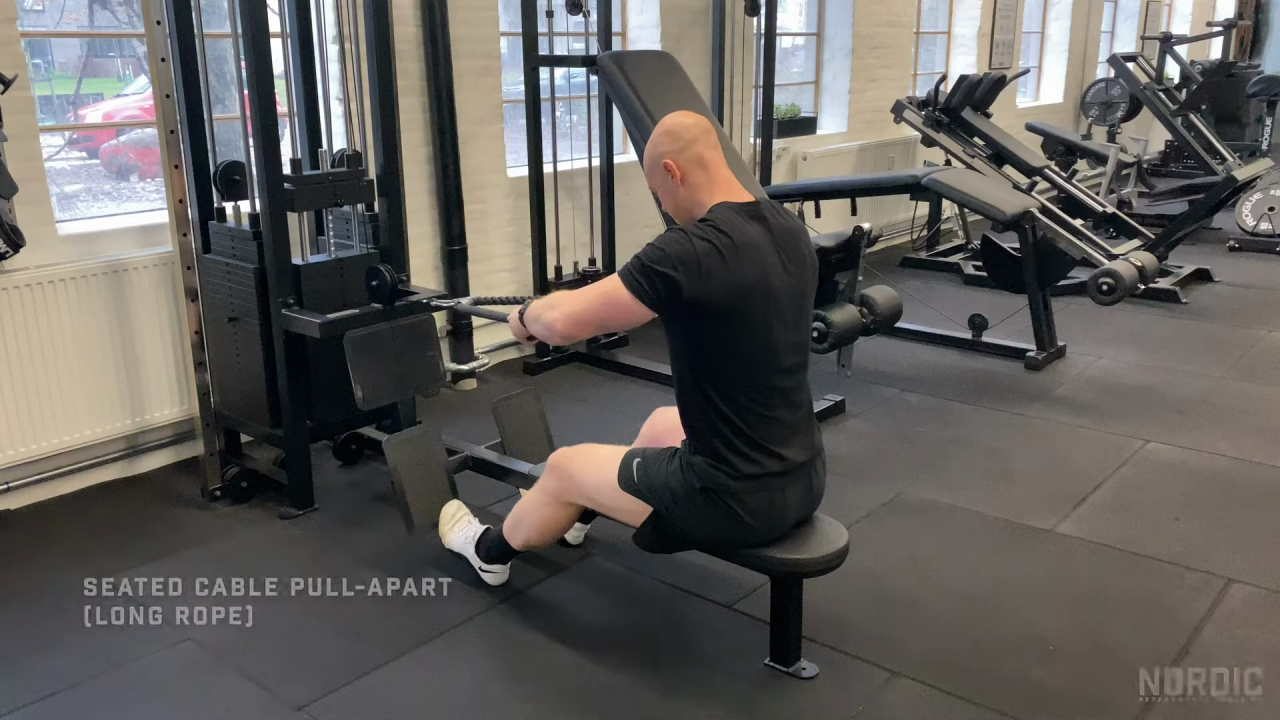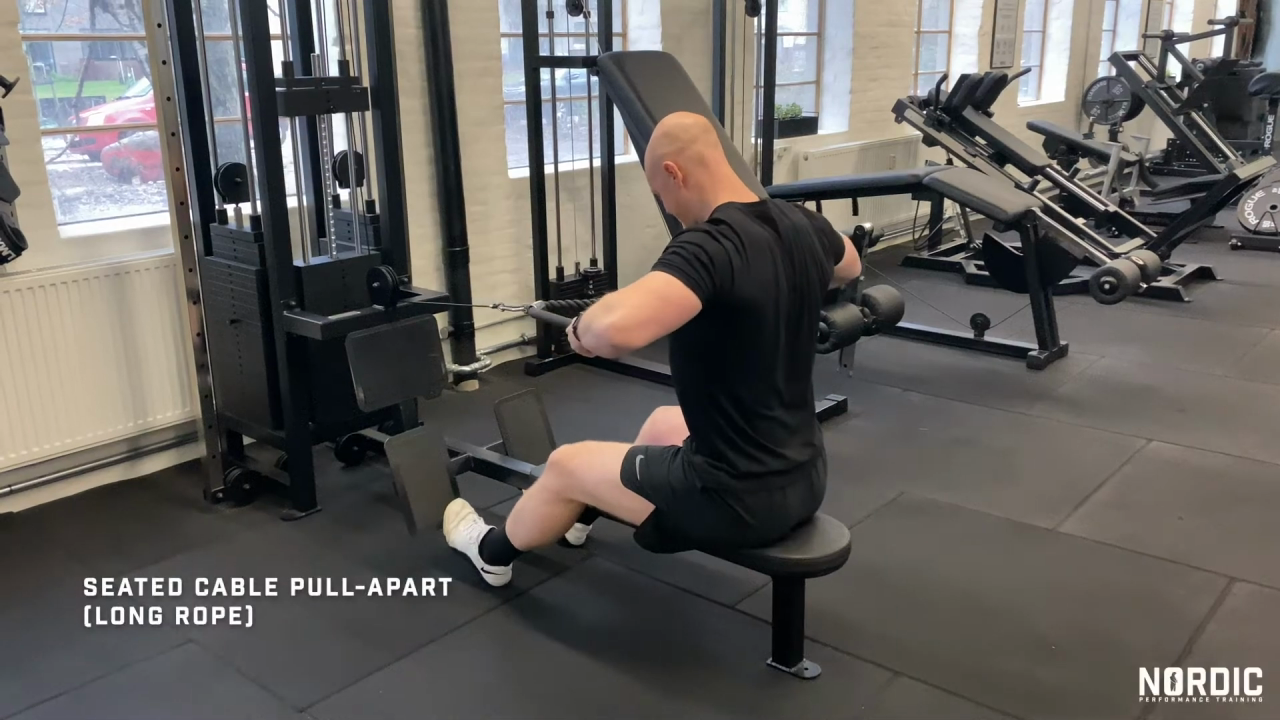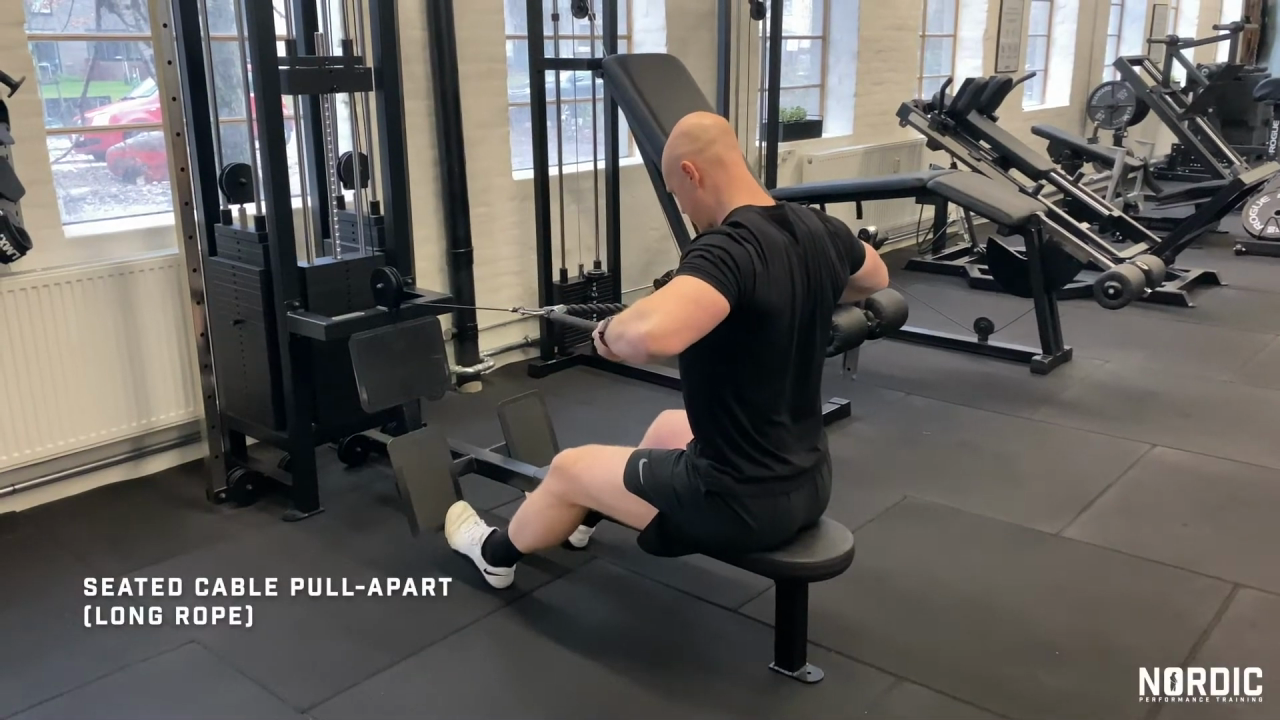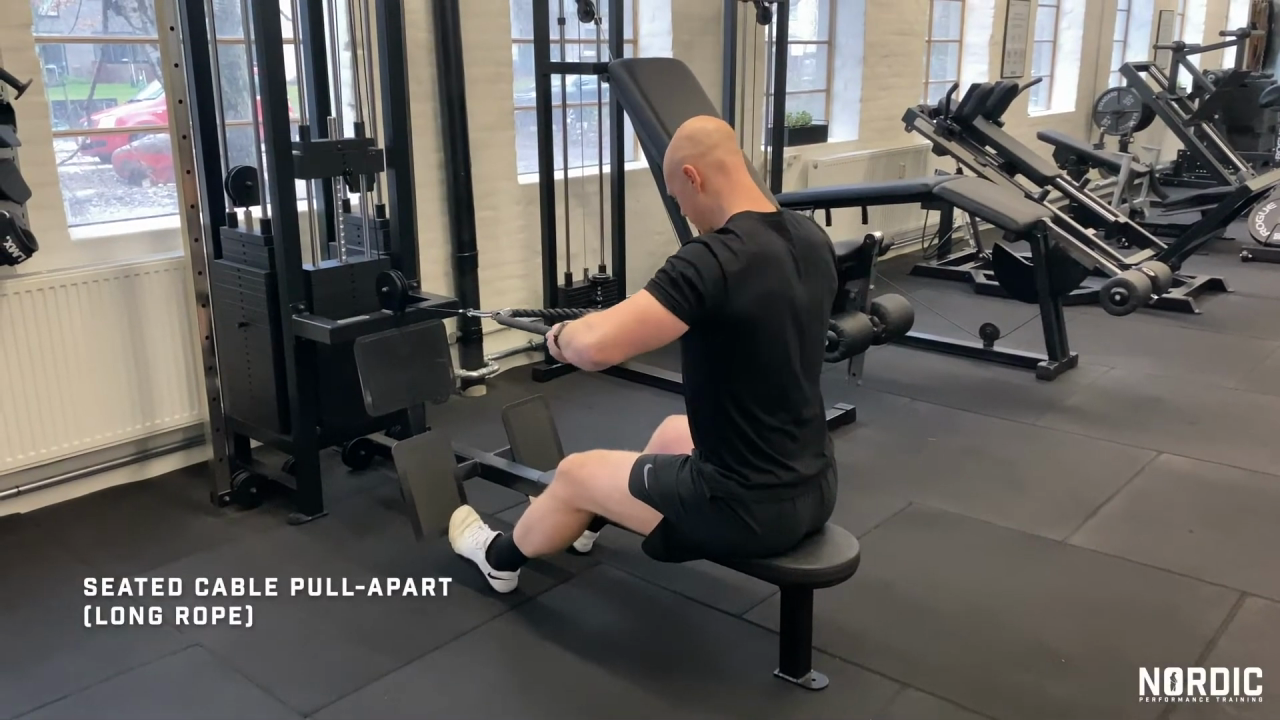
dt=1s
person 1, frame 1
left shoulder: (691, 251)
right shoulder: (787, 228)
left elbow: (564, 320)
left wrist: (525, 316)
left hip: (736, 498)
right hip: (803, 479)
left knee: (564, 468)
right knee: (664, 424)
left ankle: (490, 552)
right ankle: (578, 515)
person 1, frame 2
left shoulder: (709, 248)
right shoulder: (804, 227)
left elbow: (615, 328)
right elbow: (850, 267)
left wrist: (581, 328)
left hip: (738, 498)
right hip: (805, 479)
left knee: (566, 465)
right knee: (665, 423)
left ankle: (493, 552)
right ankle: (582, 514)
person 1, frame 3
left shoulder: (729, 249)
right shoulder: (820, 231)
left elbow: (650, 334)
right elbow: (876, 279)
left wrist: (609, 332)
left hip: (742, 502)
right hip: (809, 484)
left knee: (569, 469)
right knee: (668, 427)
left ankle: (496, 554)
right ankle: (584, 518)
person 1, frame 4
left shoulder: (715, 260)
right shoulder: (811, 239)
left elbow: (594, 346)
left wrist: (562, 335)
left hip: (746, 508)
right hip: (814, 489)
left knee: (575, 474)
right knee: (673, 432)
left ankle: (500, 559)
right ankle: (587, 523)
